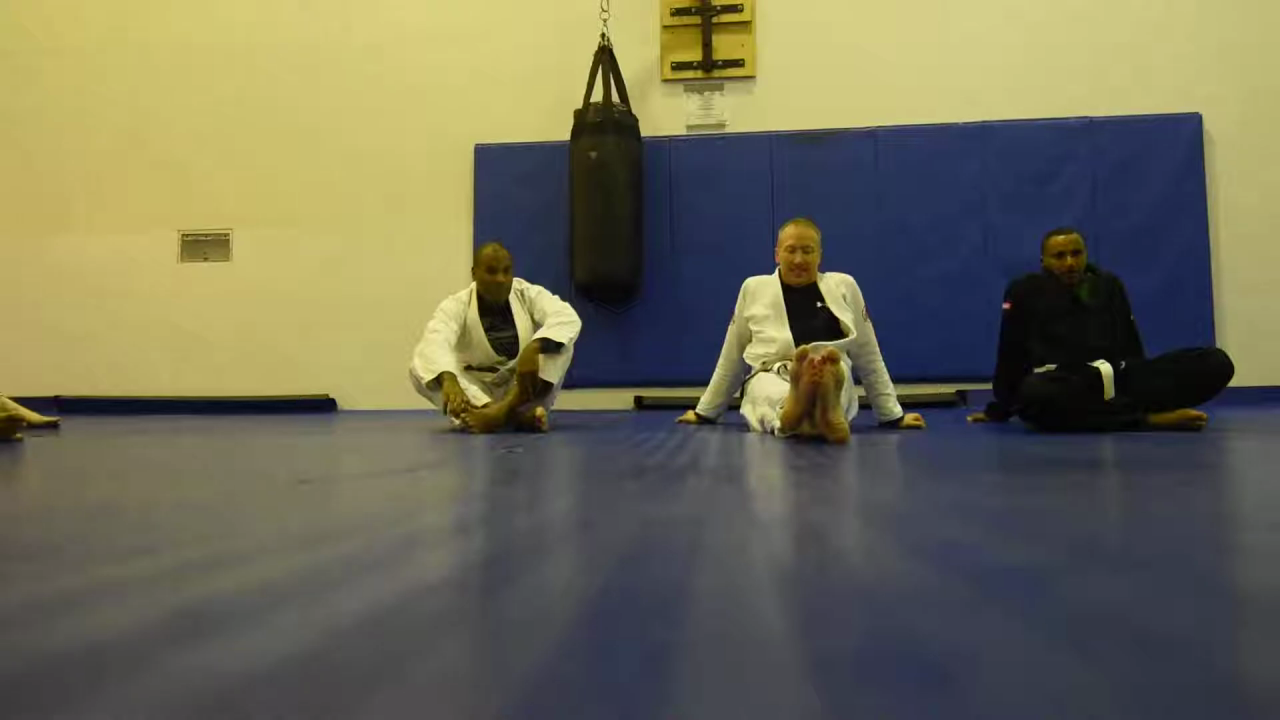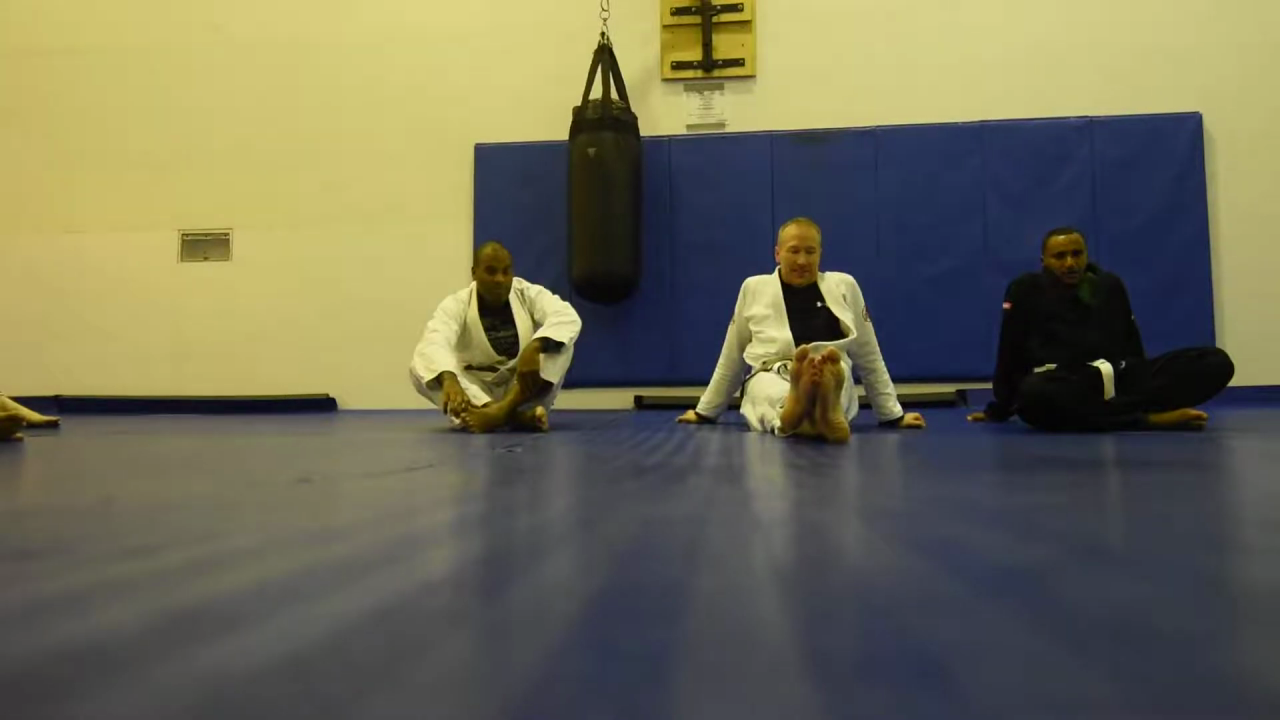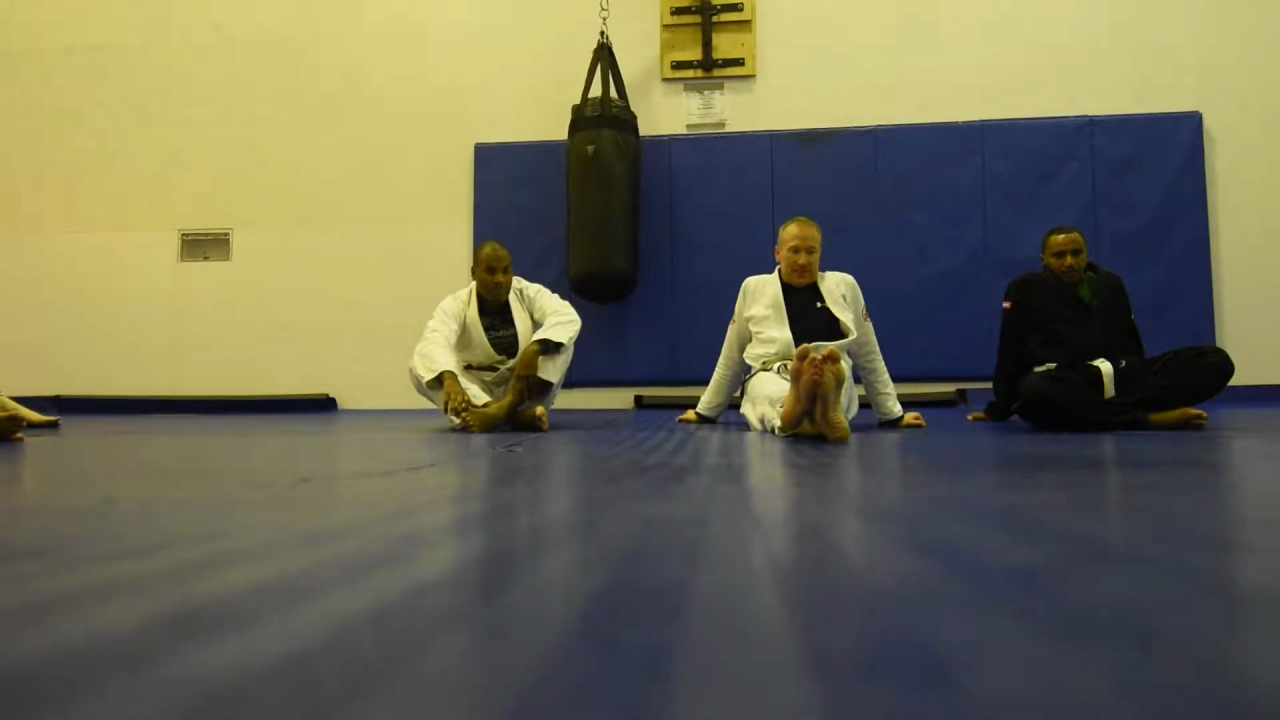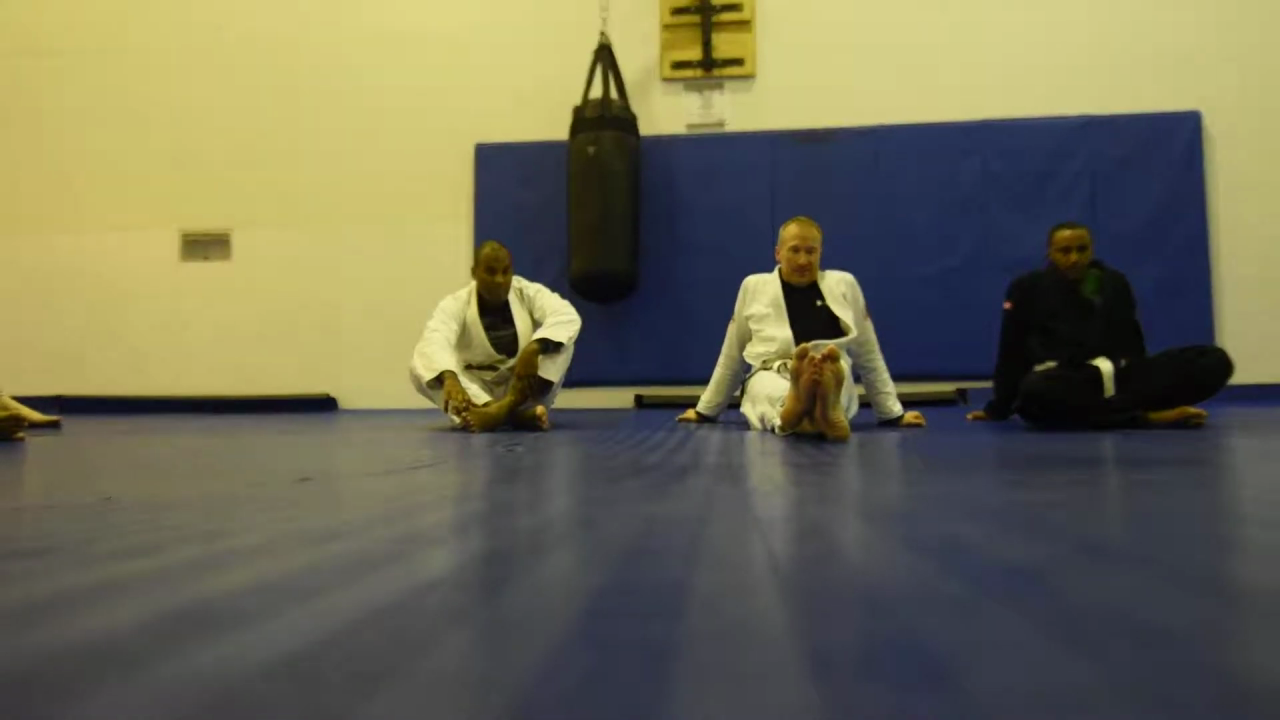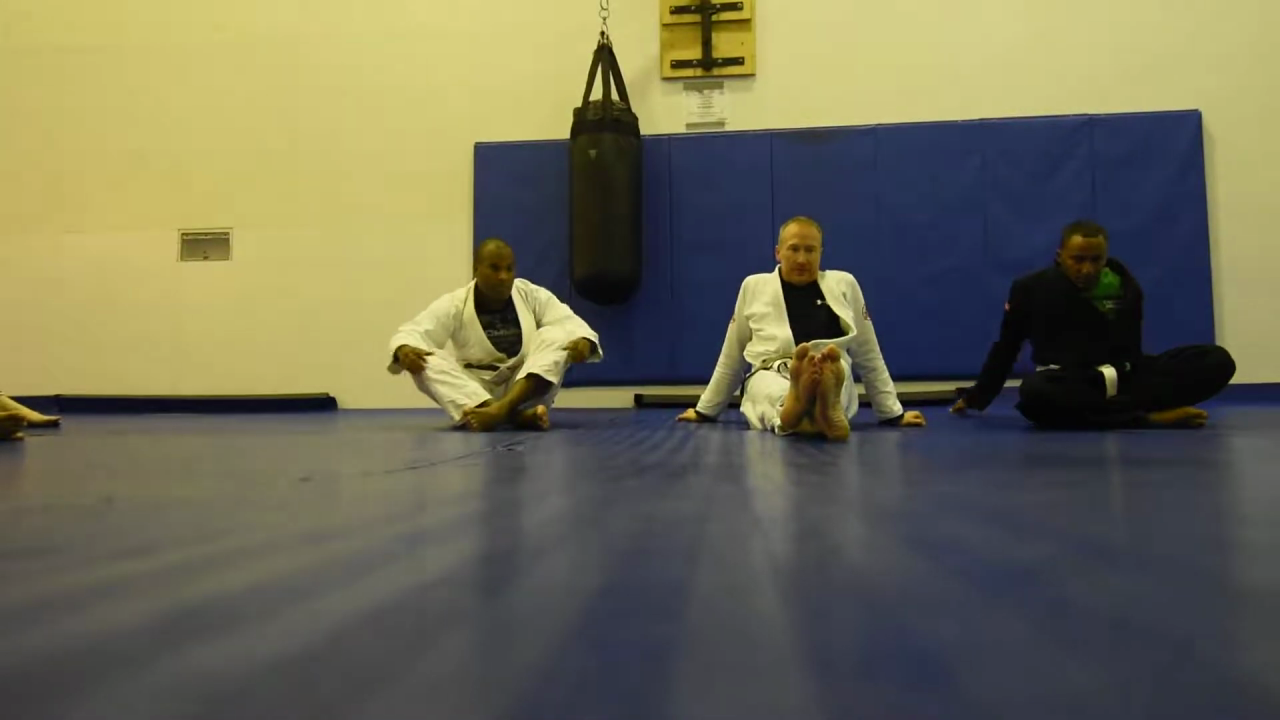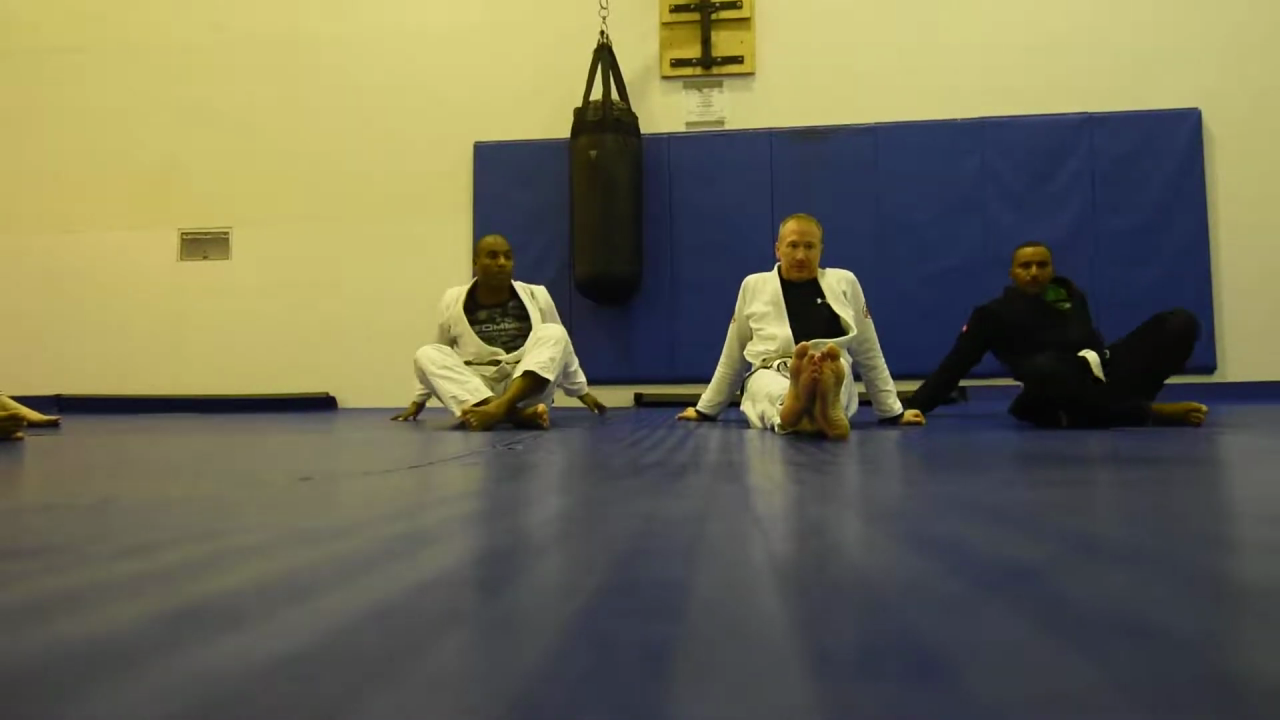
dt=0.4s
person 1, frame 1
left shoulder: (1110, 286)
right shoulder: (1025, 292)
left elbow: (1130, 343)
right elbow: (1011, 353)
right wrist: (999, 409)
left hip: (1121, 379)
right hip: (1064, 387)
left knee: (1215, 363)
right knee: (1034, 393)
left ankle: (1112, 411)
right ankle: (1148, 418)
person 1, frame 2
left shoulder: (1110, 286)
right shoulder: (1026, 291)
left elbow: (1131, 343)
right elbow: (1010, 353)
right wrist: (999, 410)
left hip: (1121, 379)
right hip: (1063, 387)
left knee: (1216, 362)
right knee: (1034, 393)
left ankle: (1113, 411)
right ankle: (1148, 418)
person 1, frame 3
left shoulder: (1110, 285)
right shoulder: (1026, 290)
left elbow: (1131, 342)
right elbow: (1010, 351)
right wrist: (999, 409)
left hip: (1121, 378)
right hip: (1064, 385)
left knee: (1216, 361)
right knee: (1034, 392)
left ankle: (1110, 411)
right ankle: (1148, 417)
person 1, frame 4
left shoulder: (1114, 284)
right shoulder: (1028, 289)
left elbow: (1132, 342)
right elbow: (1012, 351)
right wrist: (1000, 408)
left hip: (1121, 378)
right hip: (1065, 385)
left knee: (1214, 361)
right knee: (1035, 391)
left ankle: (1107, 410)
right ankle: (1148, 417)
person 1, frame 5
left shoulder: (1125, 287)
right shoulder: (1031, 290)
left elbow: (1131, 346)
right elbow: (1006, 347)
right wrist: (977, 397)
left hip: (1124, 380)
right hip: (1068, 385)
left knee: (1217, 361)
right knee: (1036, 393)
left ankle: (1111, 411)
right ankle: (1148, 416)
person 1, frame 6
left shoulder: (1072, 296)
right shoulder: (994, 314)
right elbow: (957, 362)
right wrist: (918, 405)
left hip: (1102, 374)
right hip: (1059, 385)
left knee: (1181, 323)
right knee: (1041, 370)
right ankle: (1148, 411)
person 2, frame 1
left shoulder: (843, 287)
right shoulder: (754, 289)
left elbow: (868, 359)
right elbow: (731, 360)
left wrist: (893, 415)
right wrist: (705, 412)
left knee: (827, 375)
right knee: (775, 396)
left ankle: (823, 410)
person 2, frame 2
left shoulder: (844, 286)
right shoulder: (754, 289)
left elbow: (869, 358)
right elbow: (731, 360)
left wrist: (893, 415)
right wrist: (705, 412)
right knee: (778, 399)
left ankle: (822, 413)
right ankle: (806, 409)
person 2, frame 3
left shoulder: (843, 286)
right shoulder: (753, 289)
left elbow: (868, 358)
right elbow: (731, 360)
left wrist: (893, 414)
right wrist: (705, 412)
left knee: (827, 374)
right knee: (771, 393)
left ankle: (824, 411)
person 2, frame 4
left shoulder: (844, 285)
right shoulder: (753, 287)
left elbow: (868, 357)
right elbow: (731, 358)
left wrist: (893, 413)
right wrist: (705, 411)
right knee: (776, 395)
left ankle: (823, 409)
right ankle: (803, 409)
person 2, frame 5
left shoulder: (843, 285)
right shoulder: (754, 287)
left elbow: (868, 356)
right elbow: (731, 358)
left wrist: (893, 413)
right wrist: (705, 410)
left knee: (830, 369)
right knee: (777, 395)
left ankle: (825, 409)
right ankle: (806, 411)
person 2, frame 6
left shoulder: (844, 283)
right shoulder: (753, 287)
left elbow: (869, 354)
right elbow: (732, 358)
left wrist: (893, 412)
right wrist: (705, 409)
right knee: (773, 391)
left ankle: (825, 408)
person 3, frame 1
left shoulder: (530, 295)
right shoulder: (456, 306)
left elbow: (568, 318)
right elbow: (434, 344)
left wrist: (534, 349)
right wrist: (449, 380)
left hip: (524, 387)
right hip: (476, 392)
left knee: (560, 343)
right knee: (421, 366)
left ankle: (503, 410)
person 3, frame 2
left shoulder: (530, 294)
right shoulder: (456, 305)
left elbow: (568, 319)
right elbow: (433, 345)
left wrist: (534, 348)
right wrist: (449, 380)
left hip: (524, 386)
right hip: (476, 391)
left knee: (560, 344)
right knee: (421, 366)
left ankle: (503, 410)
person 3, frame 3
left shoulder: (530, 294)
right shoulder: (455, 305)
left elbow: (568, 318)
right elbow: (432, 344)
left wrist: (533, 350)
right wrist: (449, 379)
left hip: (524, 388)
right hip: (475, 391)
left knee: (560, 342)
right knee: (421, 365)
left ankle: (503, 410)
right ankle: (514, 415)
person 3, frame 4
left shoulder: (530, 293)
right shoulder: (456, 304)
left elbow: (567, 318)
right elbow: (433, 344)
left wrist: (533, 350)
right wrist: (450, 379)
left hip: (525, 389)
right hip: (476, 392)
left knee: (560, 342)
right knee: (422, 366)
left ankle: (502, 410)
right ankle: (515, 415)
person 3, frame 5
left shoulder: (533, 297)
right shoulder: (454, 304)
left elbow: (574, 327)
right elbow: (409, 333)
left wrist: (584, 342)
right wrist: (404, 350)
left hip: (527, 391)
right hip: (473, 391)
left knee: (559, 337)
right knee: (420, 366)
left ankle: (501, 410)
right ankle: (516, 415)
person 3, frame 6
left shoulder: (536, 297)
right shoulder: (454, 302)
left elbow: (558, 345)
right elbow: (430, 359)
left wrist: (581, 391)
right wrist: (418, 400)
left hip: (528, 389)
right hip: (474, 390)
left knee: (554, 335)
right knee: (427, 356)
left ankle: (498, 409)
right ankle: (516, 414)
